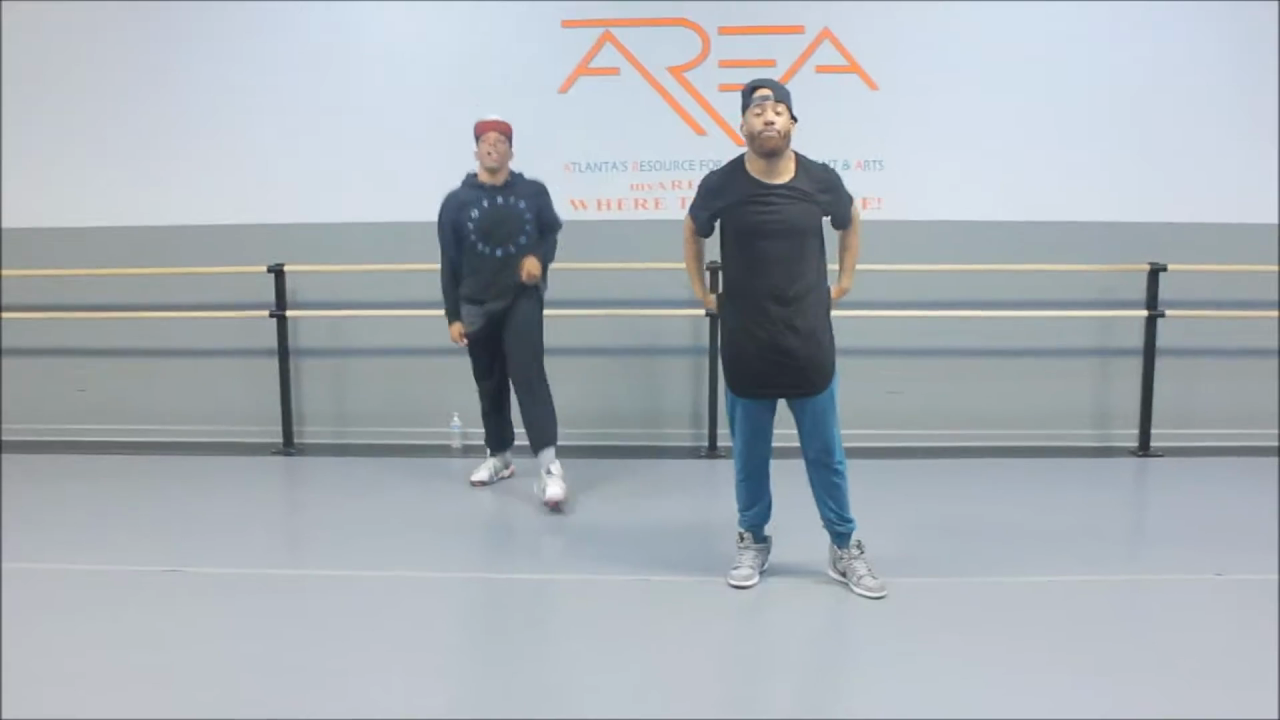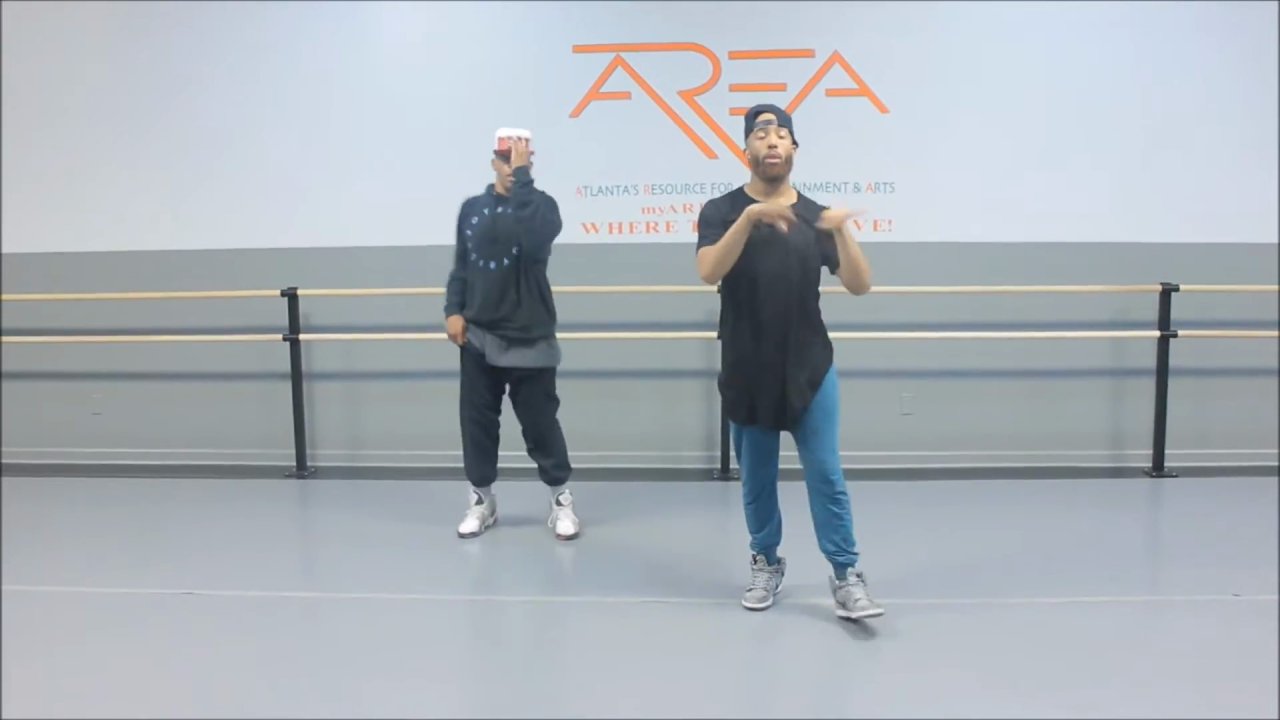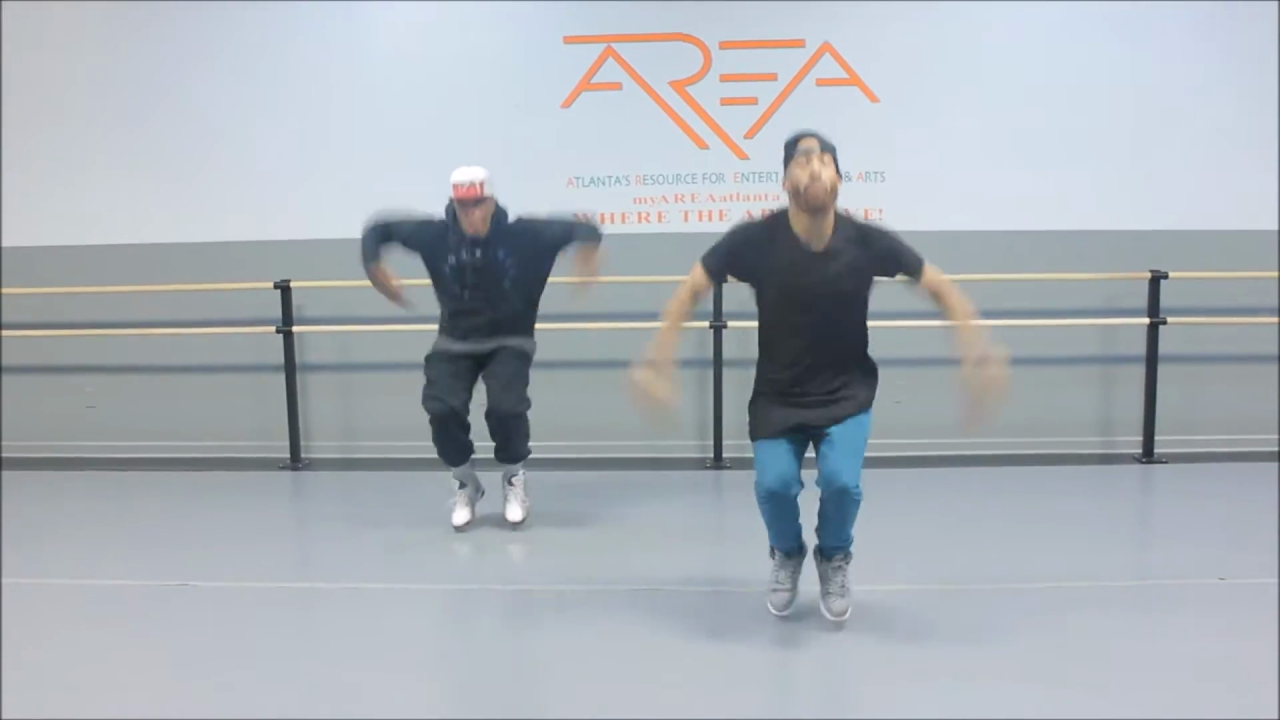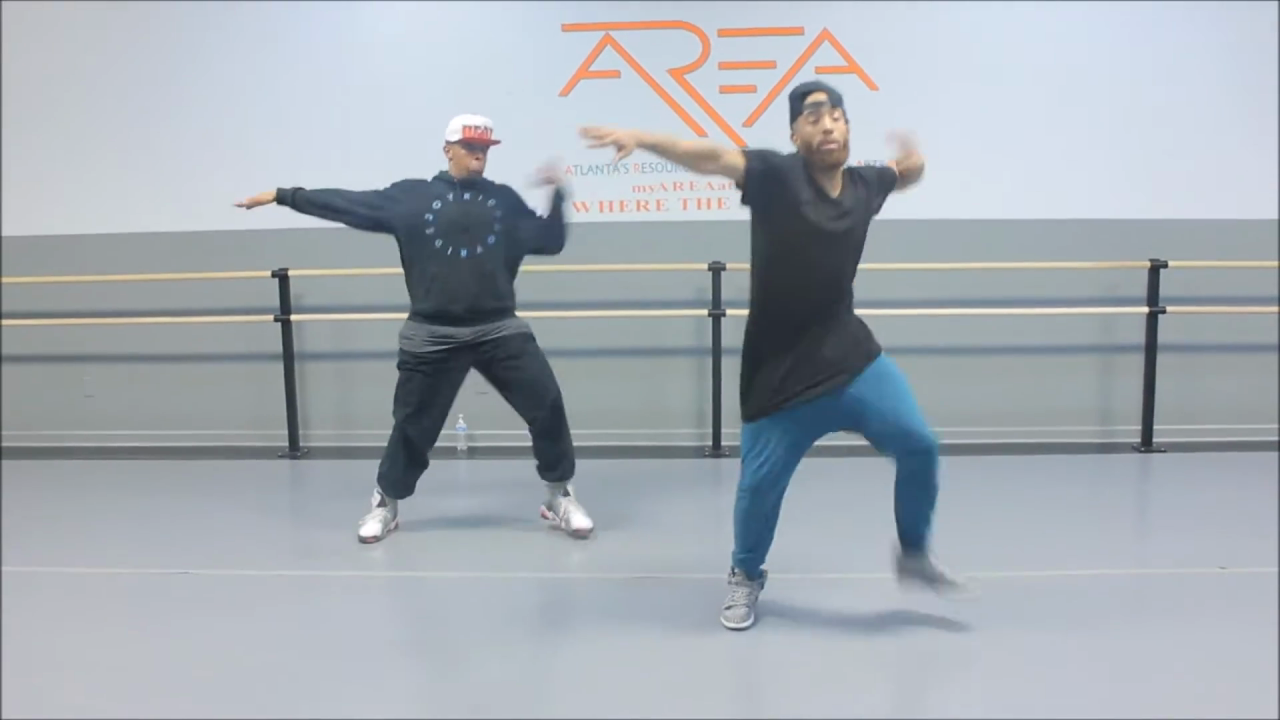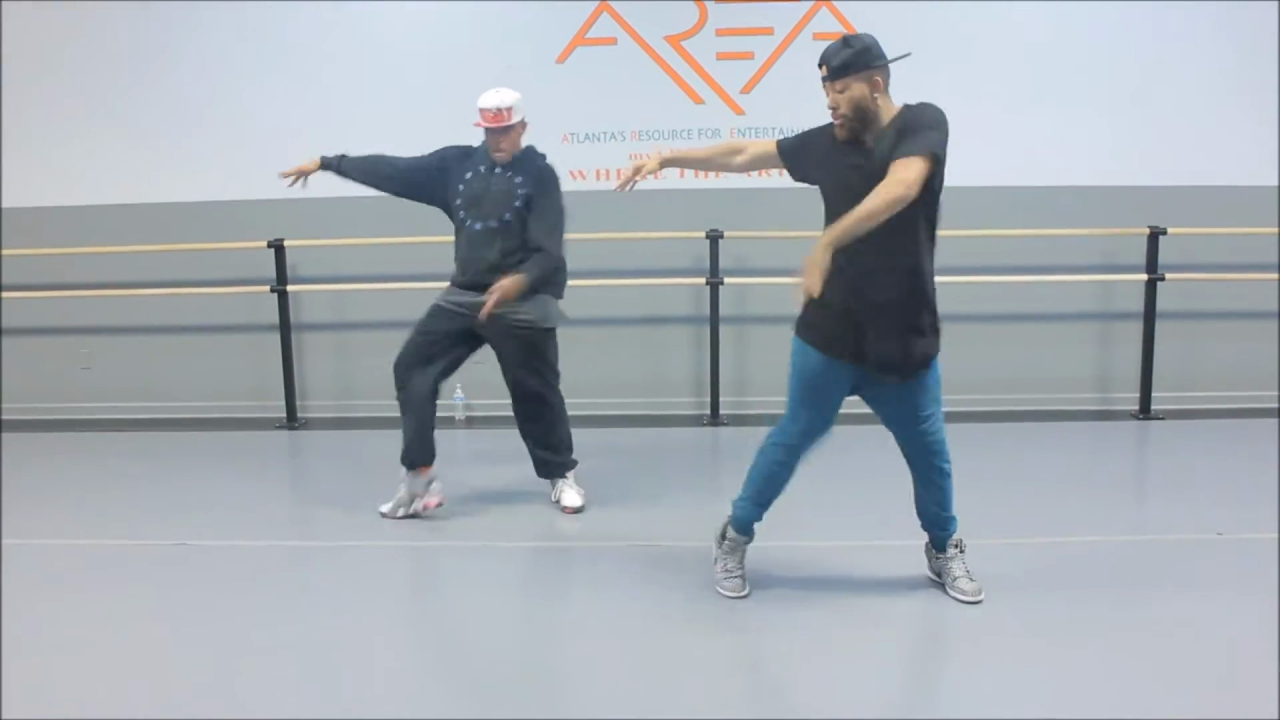
dt=1s
person 1, frame 1
left shoulder: (821, 180)
right shoulder: (720, 184)
left elbow: (850, 221)
right elbow: (693, 230)
left wrist: (844, 280)
right wrist: (701, 291)
left hip: (809, 343)
right hip: (746, 346)
left knee: (825, 451)
right knee: (749, 452)
left ankle: (845, 549)
right ankle: (752, 542)
person 1, frame 2
left shoulder: (815, 216)
right shoulder: (722, 210)
left elbow: (860, 286)
right elbow: (708, 272)
left wrist: (842, 232)
right wrist: (750, 217)
left hip: (810, 367)
right hip: (748, 372)
left knee: (826, 475)
right knee: (757, 477)
left ankle: (846, 576)
right ankle: (766, 563)
person 1, frame 3
left shoulder: (869, 242)
right shoulder: (756, 238)
left elbow: (935, 283)
right elbow: (691, 289)
left wrist: (973, 342)
right wrist: (659, 357)
left hip: (847, 391)
right hip: (779, 396)
left knee: (842, 483)
right knee: (774, 484)
left ankle: (833, 558)
right ankle: (787, 556)
person 1, frame 4
left shoulder: (866, 183)
right shoulder: (775, 175)
left elbow: (908, 172)
right elbow: (713, 157)
left wrist: (911, 164)
right wrist: (643, 139)
left hip: (851, 358)
right hip: (780, 374)
left knee: (919, 446)
right knee: (760, 485)
left ankle: (914, 556)
right ankle: (746, 578)
person 1, frame 5
left shoulder: (922, 121)
right shoulder: (826, 144)
left elbow: (901, 189)
right elbow: (745, 155)
left wrist: (828, 243)
right wrist: (665, 158)
left hip: (906, 334)
right hip: (832, 328)
left knee: (928, 448)
right knee: (795, 434)
left ankle: (943, 551)
right ankle: (735, 535)
person 2, frame 1
left shoulder: (533, 192)
right shoulder: (457, 202)
left elbow: (552, 231)
right elbow: (450, 265)
left wrist: (540, 258)
right wrist: (454, 317)
left hip: (522, 300)
right hip: (478, 307)
left knee: (528, 377)
right knee: (491, 386)
left ankle: (549, 468)
right ankle: (499, 457)
person 2, frame 2
left shoulder: (541, 204)
right shoulder: (472, 208)
left elbow: (535, 240)
right elbow: (461, 266)
left wrist: (523, 175)
right wrist: (453, 309)
left hip: (529, 337)
right hip: (479, 336)
left knee: (540, 424)
right knee: (477, 421)
left ankle: (561, 500)
right ankle: (482, 500)
person 2, frame 3
left shoulder: (521, 235)
right shoulder: (435, 233)
left elbow: (577, 229)
right elbow: (379, 229)
left wrist: (588, 246)
right wrist: (374, 267)
left hip: (508, 341)
right hip: (455, 343)
left knee: (506, 410)
right knee: (442, 410)
left ankle: (514, 481)
right ankle: (466, 485)
person 2, frame 4
left shoulder: (503, 199)
right shoulder: (411, 195)
left elbow: (552, 241)
right elbow: (348, 204)
left wrist: (557, 193)
right wrist: (282, 196)
left hip: (499, 328)
right hip: (432, 333)
left knee: (546, 401)
right knee: (413, 422)
left ankle: (560, 495)
right ankle: (386, 504)
person 2, frame 5
left shoulder: (540, 175)
right shoulder: (457, 162)
left elbow: (548, 249)
right elbow: (395, 171)
left wrist: (519, 280)
right wrist: (327, 163)
left hip: (525, 303)
right hip: (464, 296)
left knee: (535, 393)
right knee: (411, 370)
left ankle: (561, 475)
right ankle: (419, 476)
